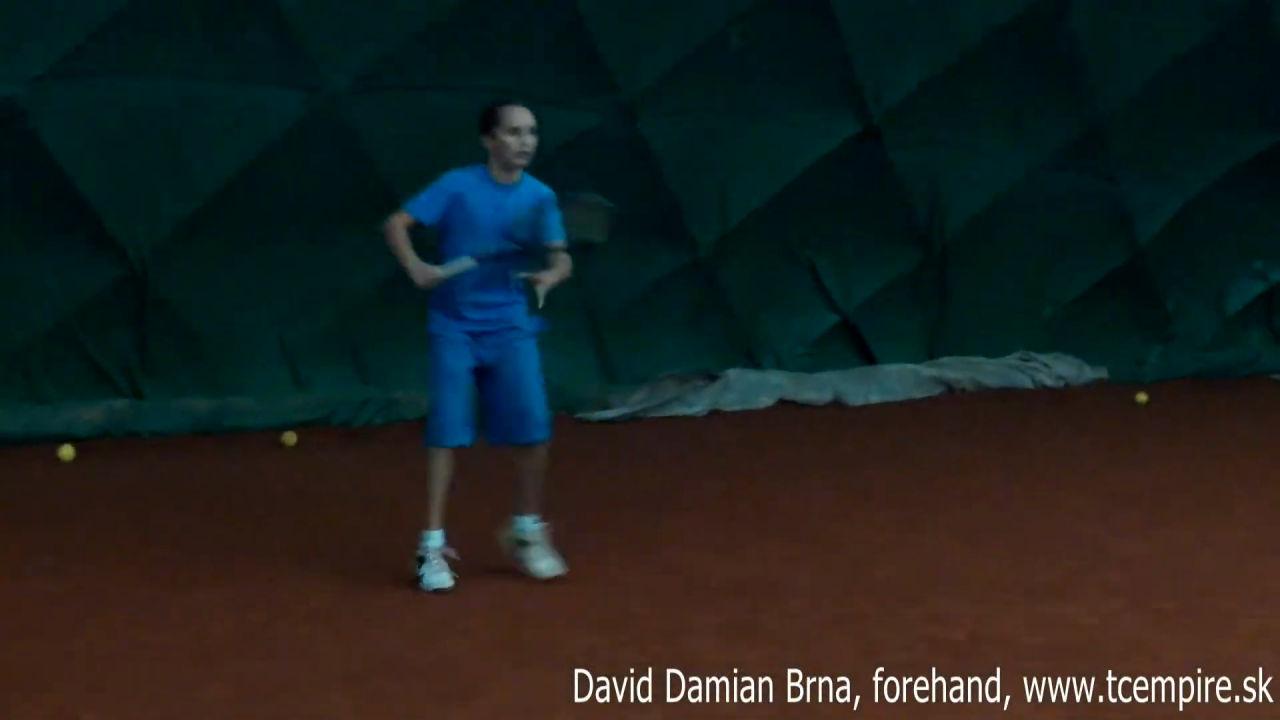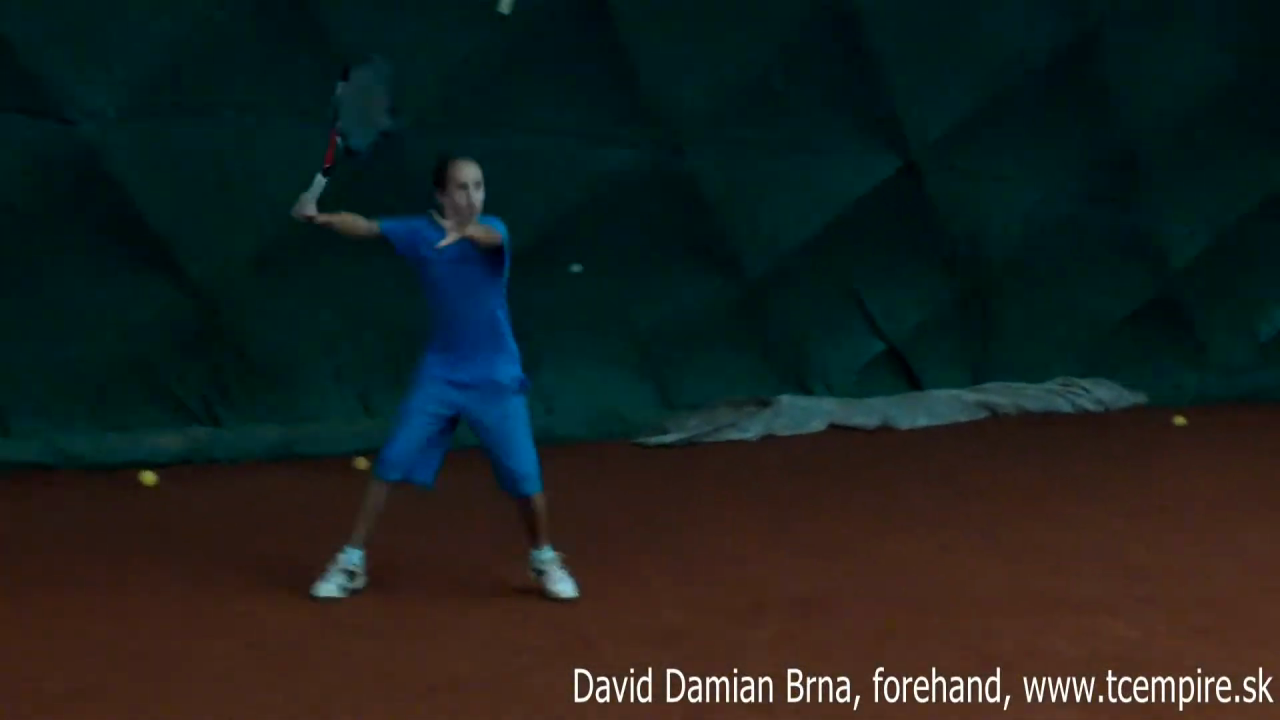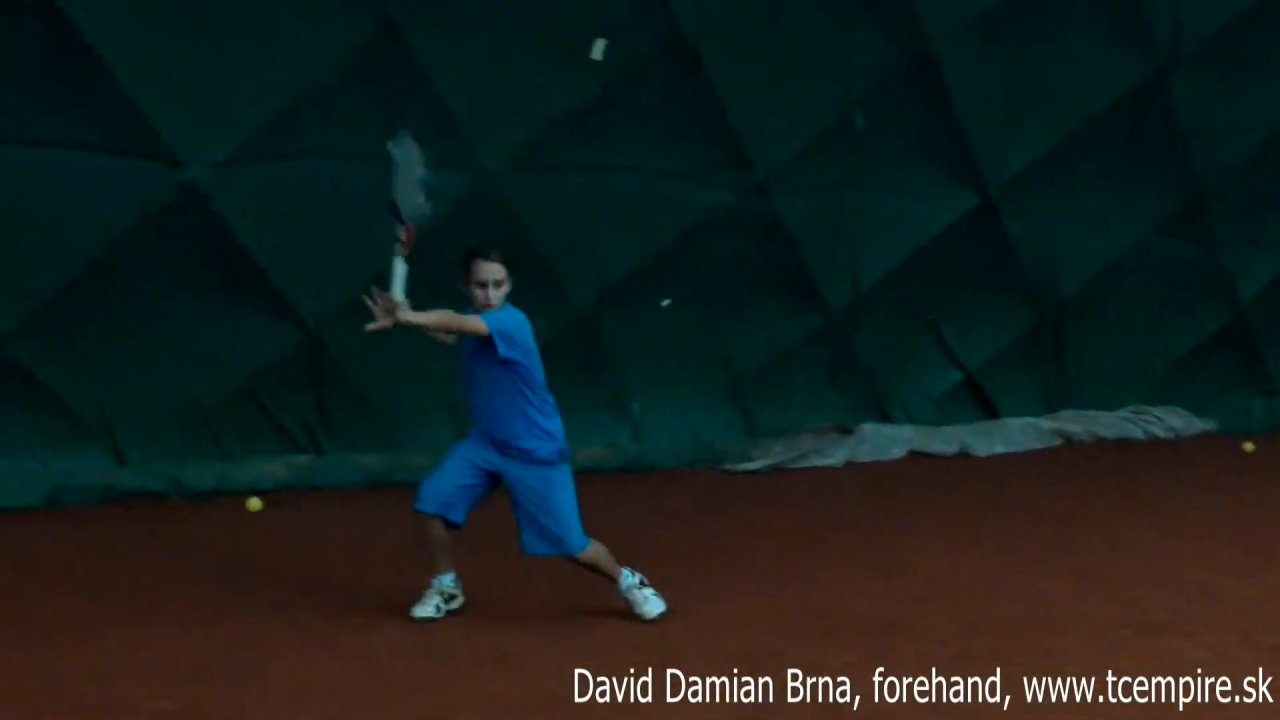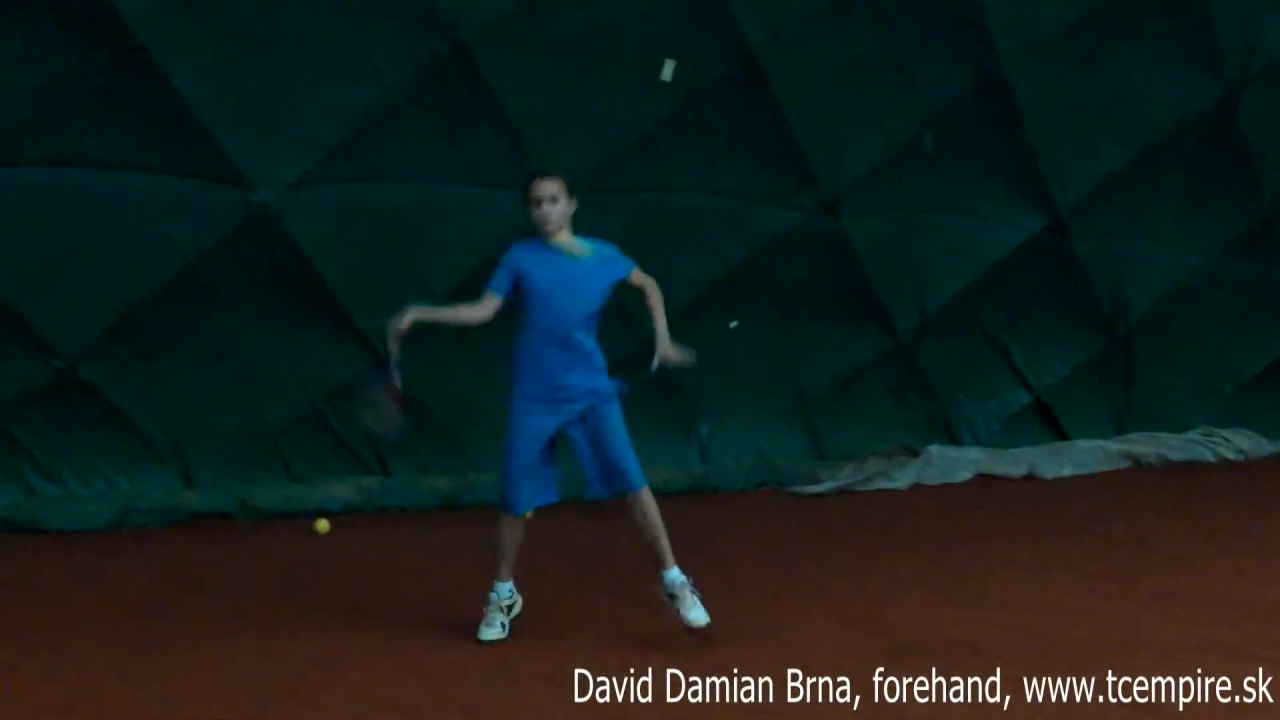
dt=0.3s
person 1, frame 1
left shoulder: (540, 196)
right shoulder: (457, 185)
left elbow: (561, 258)
right elbow: (397, 222)
left wrist: (548, 277)
right wrist: (416, 265)
left hip: (510, 326)
right hip: (454, 325)
left knee: (531, 424)
right knee: (448, 431)
left ankle: (526, 529)
right ankle: (432, 545)
person 1, frame 2
left shoulder: (492, 229)
right shoulder: (422, 233)
left elbow: (489, 237)
right elbow: (364, 224)
left wrist: (464, 229)
right wrist: (318, 216)
left hip: (496, 378)
right hip: (439, 373)
left knee: (524, 480)
right knee: (395, 463)
left ankle: (544, 559)
right ankle: (350, 561)
person 1, frame 3
left shoulder: (511, 321)
right shoulder: (472, 323)
left elbow: (456, 322)
right elbow: (451, 333)
left wrist: (406, 318)
right wrist: (401, 314)
left hip: (537, 449)
right hip: (487, 441)
left knee: (571, 544)
right knee: (431, 500)
left ankle: (628, 581)
right ankle: (445, 586)
person 1, frame 4
left shoulder: (600, 254)
right shoulder: (519, 257)
left elbow: (648, 287)
right elbow: (482, 312)
left wrist: (662, 338)
right wrist: (422, 314)
left hip: (591, 389)
right hip: (535, 395)
left knee: (629, 481)
right knee: (518, 496)
left ankle: (674, 580)
right ankle: (503, 593)
